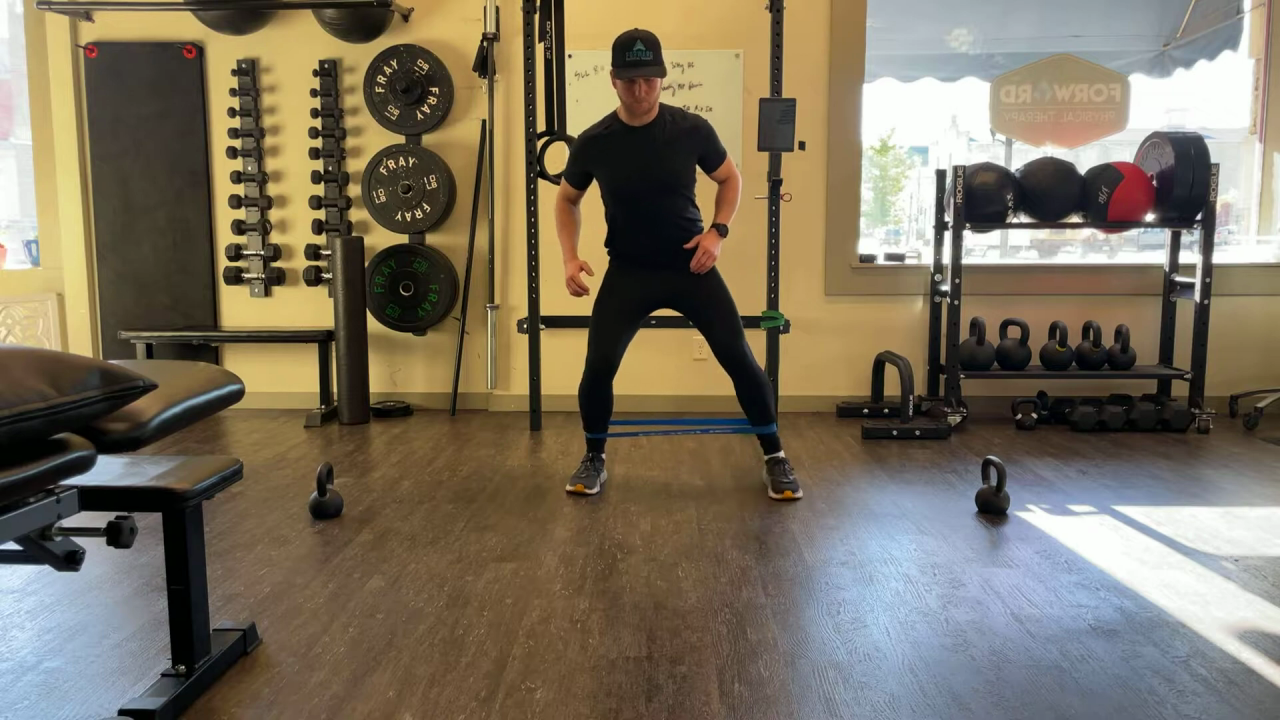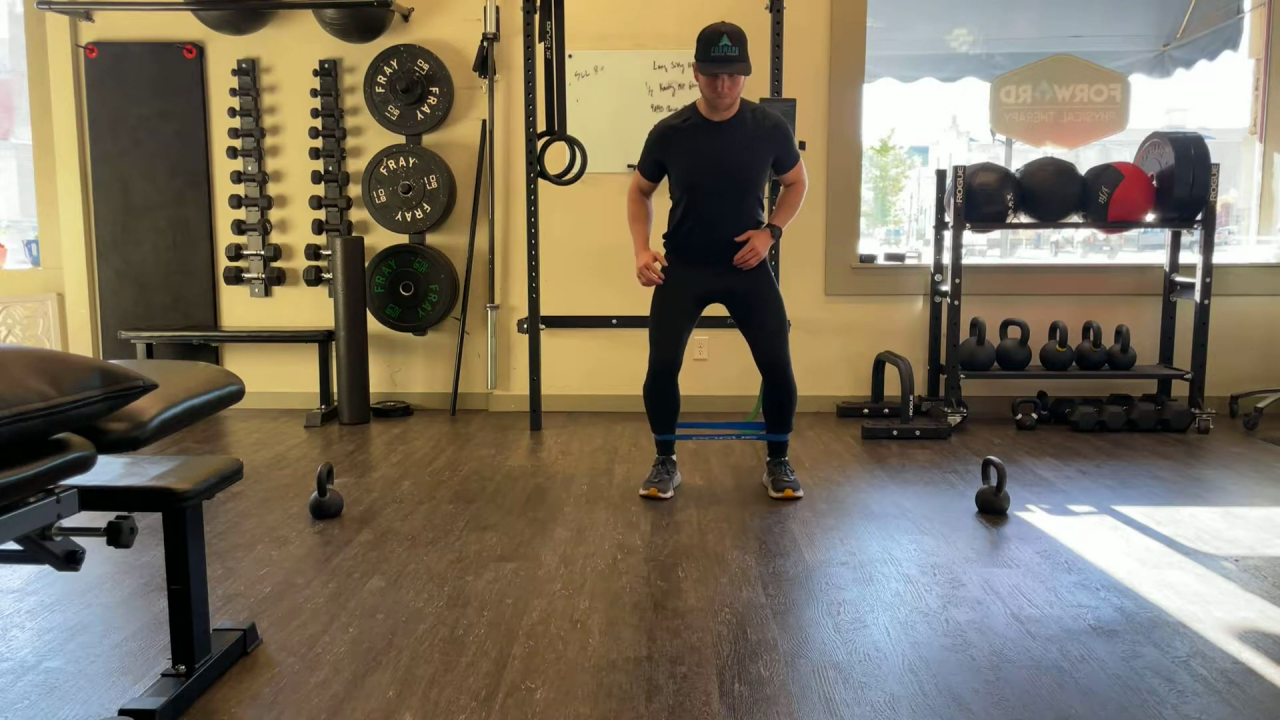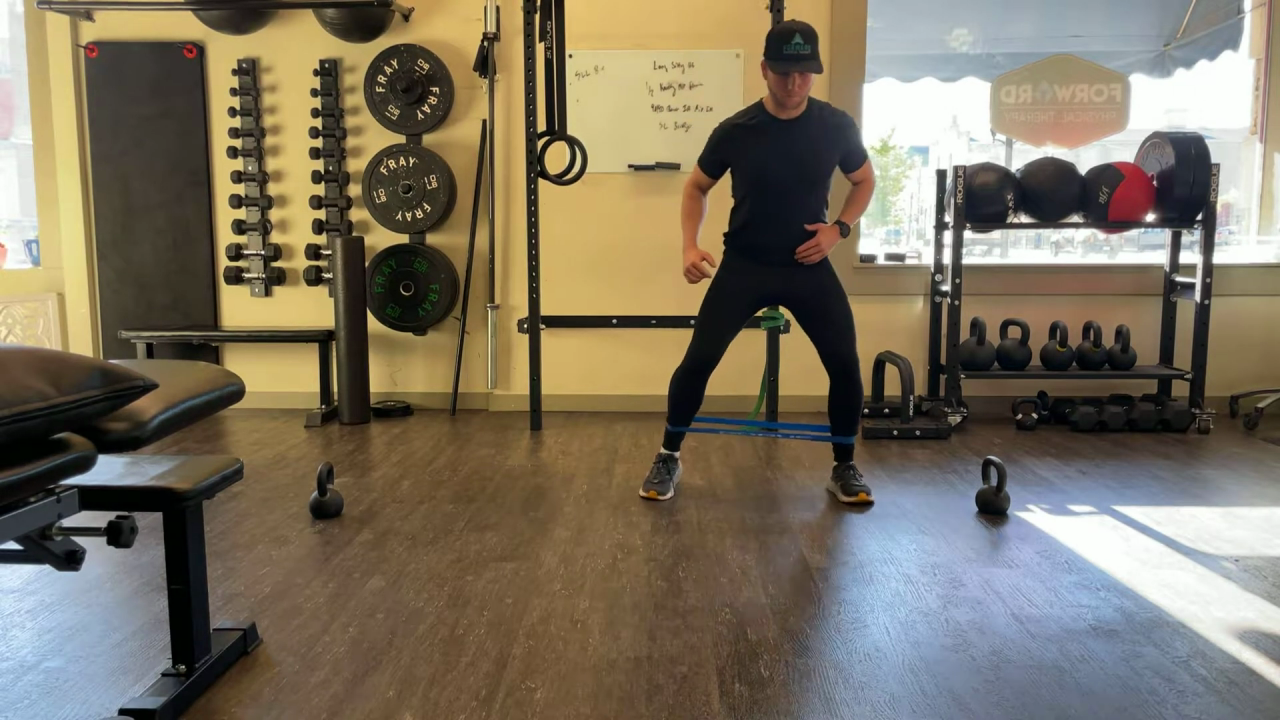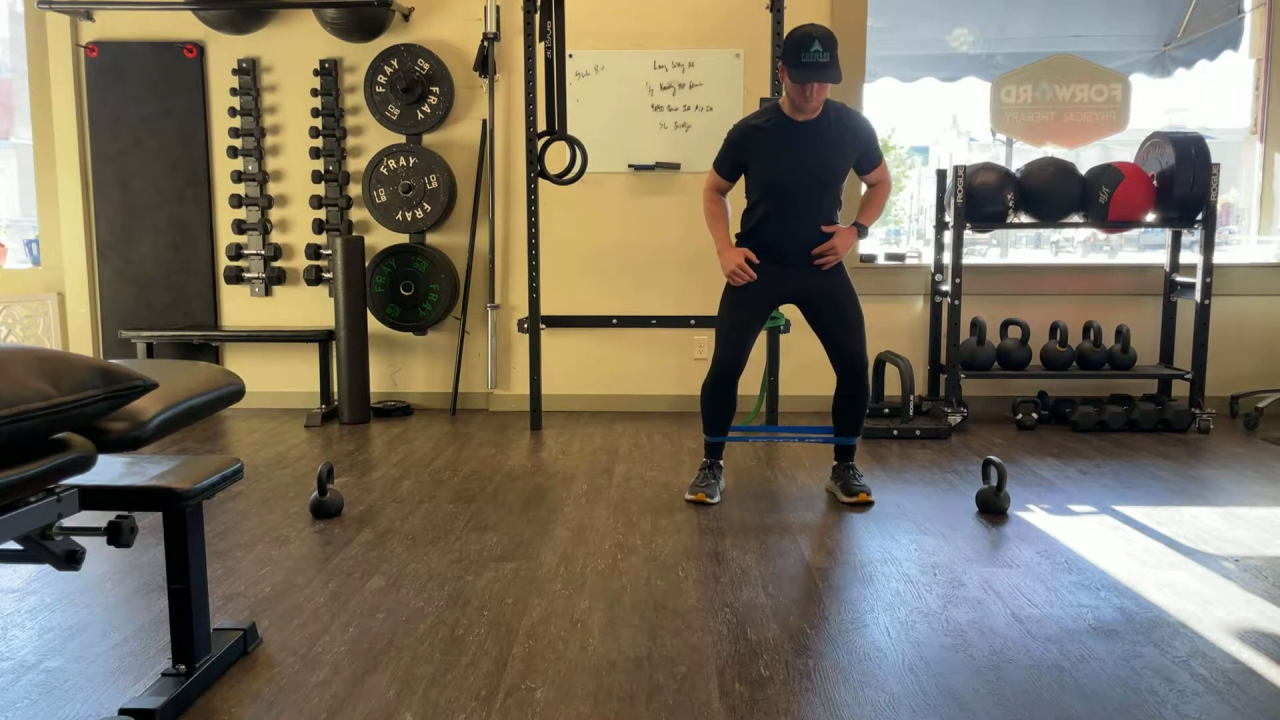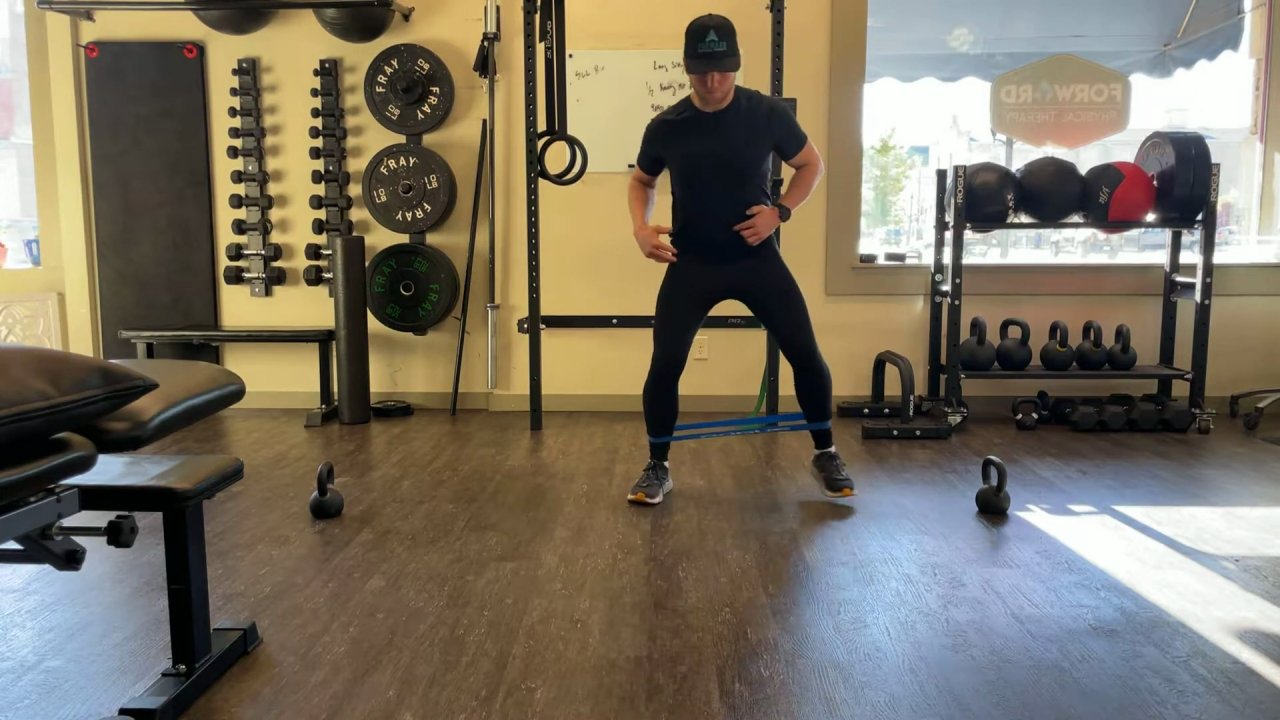
dt=1s
person 1, frame 1
left shoulder: (691, 129)
right shoulder: (594, 142)
left elbow: (730, 179)
right elbow: (567, 199)
left wrist: (718, 231)
right wrist: (571, 256)
left hip: (690, 266)
right hip: (628, 271)
left knee: (739, 359)
right knee: (598, 368)
left ankle: (774, 457)
right ankle: (594, 458)
person 1, frame 2
left shoulder: (770, 128)
right shoulder: (669, 132)
left elbow: (796, 183)
right elbow: (639, 192)
left wrist: (770, 231)
right wrist: (642, 248)
left hip: (746, 263)
right hip: (683, 267)
left knee: (777, 366)
right knee: (662, 365)
left ankle: (778, 461)
right ankle: (665, 461)
person 1, frame 3
left shoulder: (837, 125)
right shoulder: (736, 131)
left elbow: (865, 182)
right elbow: (696, 187)
left wrist: (839, 228)
right wrist: (690, 246)
left hip: (809, 266)
right hip: (744, 265)
left knee: (845, 365)
right knee: (698, 361)
left ankle: (844, 467)
right ankle: (668, 456)
person 1, frame 4
left shoulder: (853, 127)
right shoulder: (750, 132)
left elbow: (881, 184)
right elbow: (714, 190)
left wrist: (855, 230)
right wrist: (725, 248)
left hip: (821, 265)
right hip: (757, 266)
left knee: (854, 365)
right knee: (726, 364)
left ankle: (844, 467)
right ankle: (713, 465)
person 1, frame 5
left shoulder: (767, 113)
right shoulder: (665, 127)
left elbow: (811, 165)
right elbow: (641, 182)
left wrist: (780, 210)
right wrist: (640, 225)
left hip: (756, 258)
right hip: (692, 263)
left knee: (805, 353)
right knee: (665, 366)
left ankle: (826, 454)
right ankle: (658, 466)
